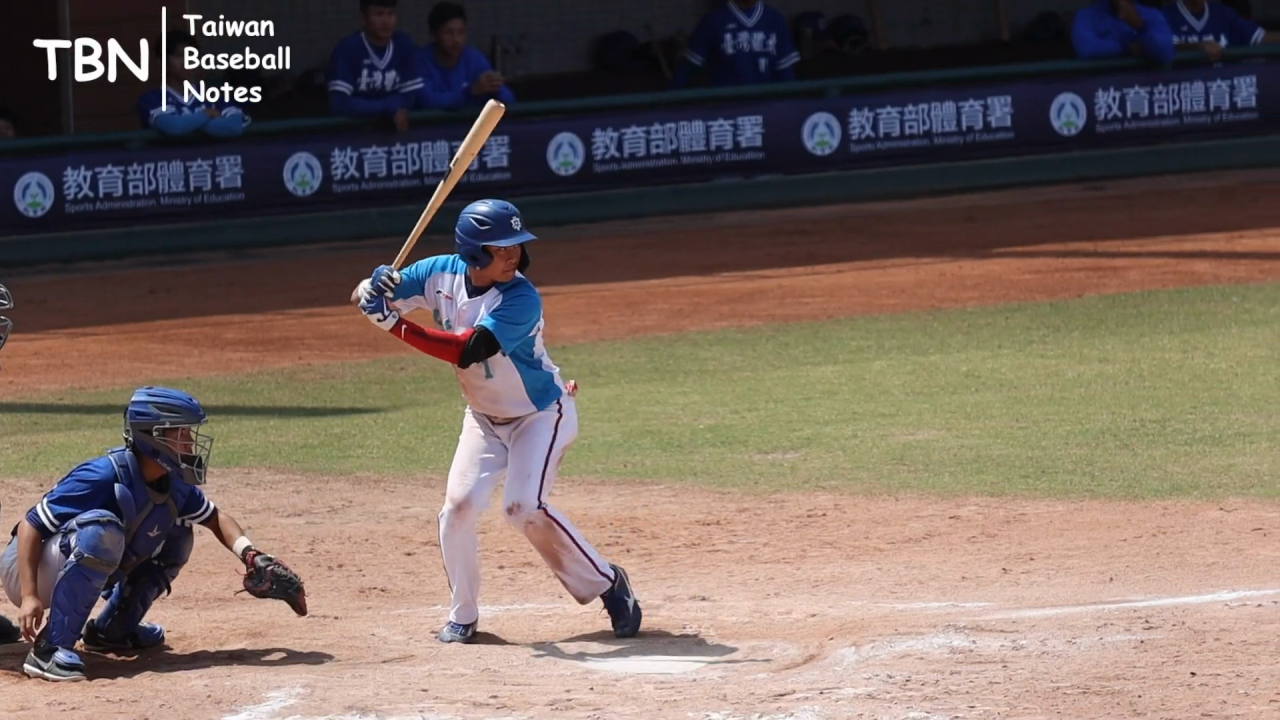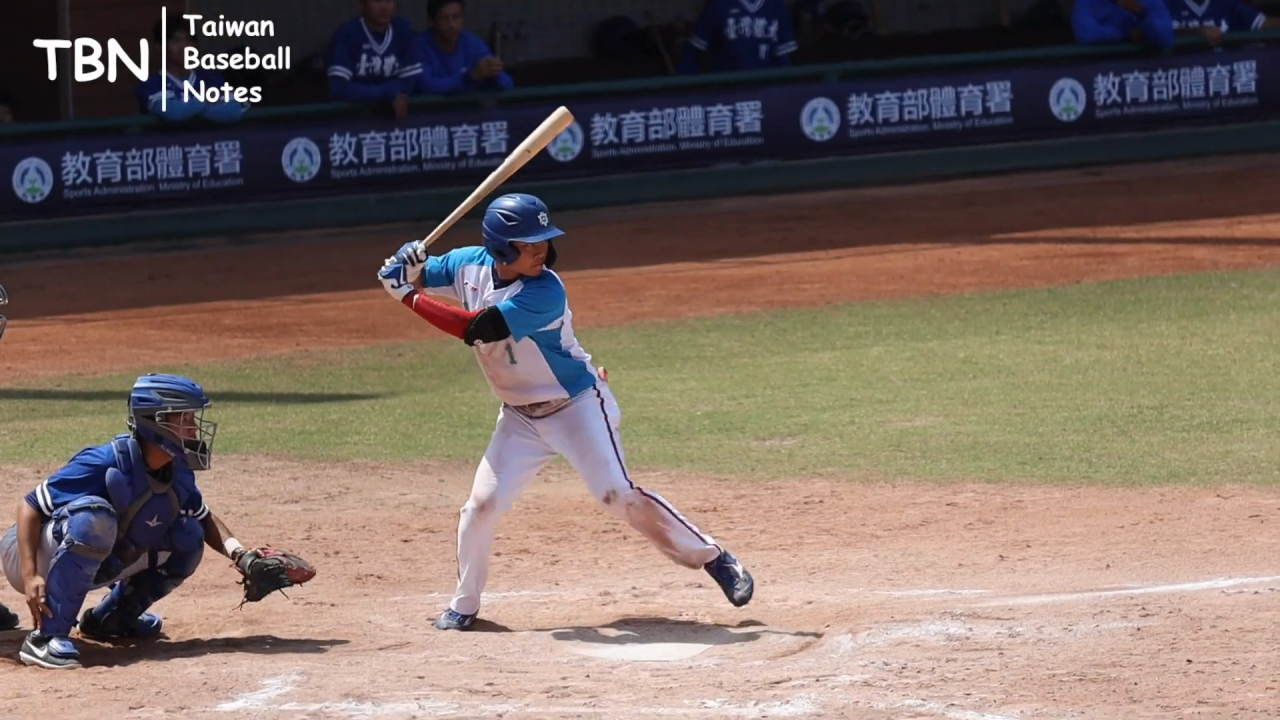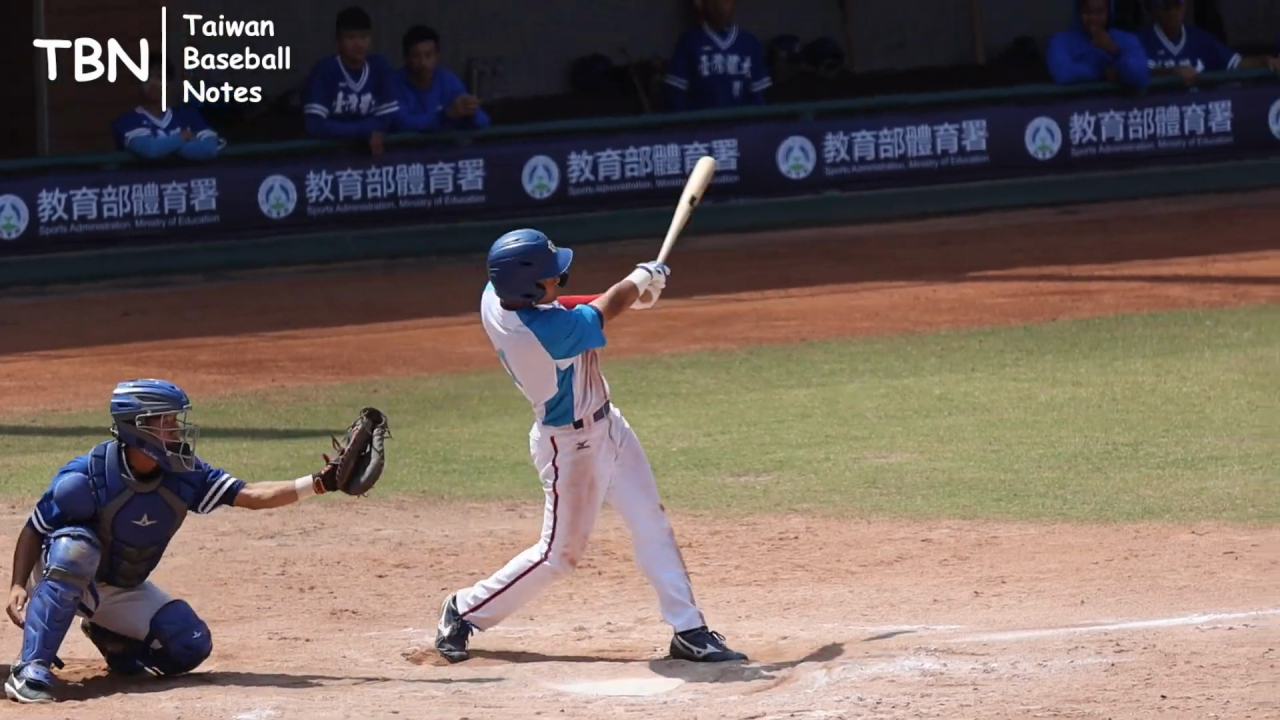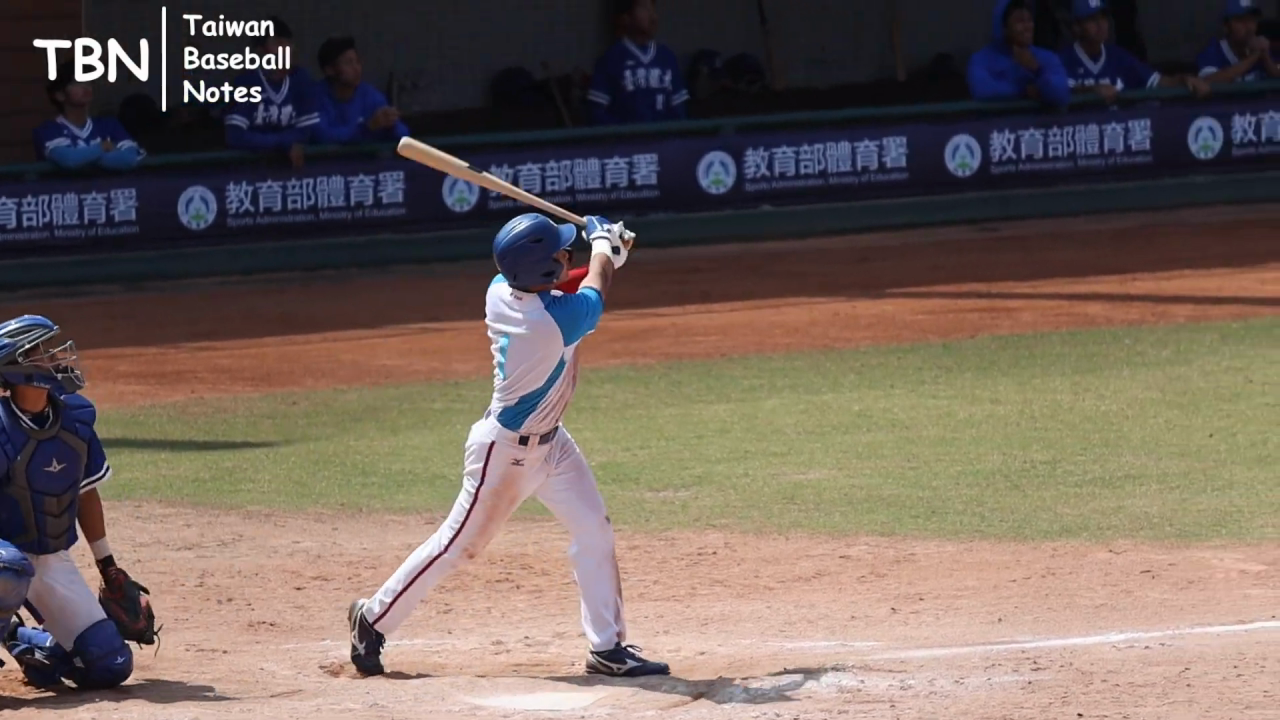
dt=0.4s
person 1, frame 1
left shoulder: (521, 299)
right shoulder: (439, 272)
left elbow: (466, 350)
right elbow: (362, 297)
left wrist: (396, 325)
right wrist: (374, 290)
left hip: (541, 414)
right hip: (485, 417)
left knee: (525, 509)
right knee: (458, 508)
left ankle: (606, 584)
right ankle: (463, 616)
person 1, frame 2
left shoulder: (545, 292)
right shoulder: (467, 263)
left elbow: (477, 328)
right elbow: (405, 279)
left wrist: (409, 297)
right wrist: (404, 267)
left hip: (578, 403)
right hip: (521, 416)
left knee: (618, 493)
right knee: (482, 505)
left ankle: (710, 556)
right ankle: (464, 604)
person 1, frame 3
left shoulder: (496, 295)
right shoulder: (551, 331)
left elbow: (560, 309)
right elbow: (607, 307)
right wrist: (645, 275)
left hip: (602, 424)
right hip: (571, 443)
left knee: (651, 523)
right knee: (560, 551)
left ankle: (688, 631)
right ankle: (465, 610)
person 1, frame 4
left shoulder: (501, 288)
right shoulder: (564, 319)
left elbow: (549, 290)
right elbow: (595, 293)
left wrist: (604, 255)
right wrist: (602, 240)
left hip: (548, 440)
right hip: (507, 451)
left knee: (595, 533)
right knee: (457, 546)
left ankle: (607, 647)
person 2, frame 1
left shoulder: (174, 483)
right shoulder: (103, 478)
left elbow: (215, 517)
right elbow: (30, 527)
left wrist: (248, 552)
right wrist: (30, 595)
left hip: (84, 575)
right hip: (31, 572)
left knee: (176, 534)
right knee: (102, 530)
left ankle: (112, 628)
right ankle: (50, 648)
person 2, frame 2
left shoulder: (178, 473)
right shoulder: (105, 465)
left elbow: (204, 521)
right elbow: (29, 508)
left wrist: (237, 552)
right wrist: (30, 575)
left hip: (93, 566)
right hip: (35, 558)
left knee: (187, 538)
right knee: (94, 516)
left ankle: (111, 617)
right ankle: (45, 637)
person 2, frame 3
left shoulder: (184, 474)
right shoulder: (87, 475)
left elbow: (249, 495)
right elbow: (33, 532)
left wrist: (320, 482)
right wrist: (18, 586)
left hip: (125, 589)
right hip: (66, 582)
left knee: (191, 647)
right knee: (74, 545)
left ankle: (119, 636)
right ankle: (32, 667)
person 2, frame 4
left shoulder: (76, 418)
left elbow: (87, 493)
left wrist: (108, 565)
left hip: (52, 560)
left knee: (109, 666)
left ankle: (35, 645)
